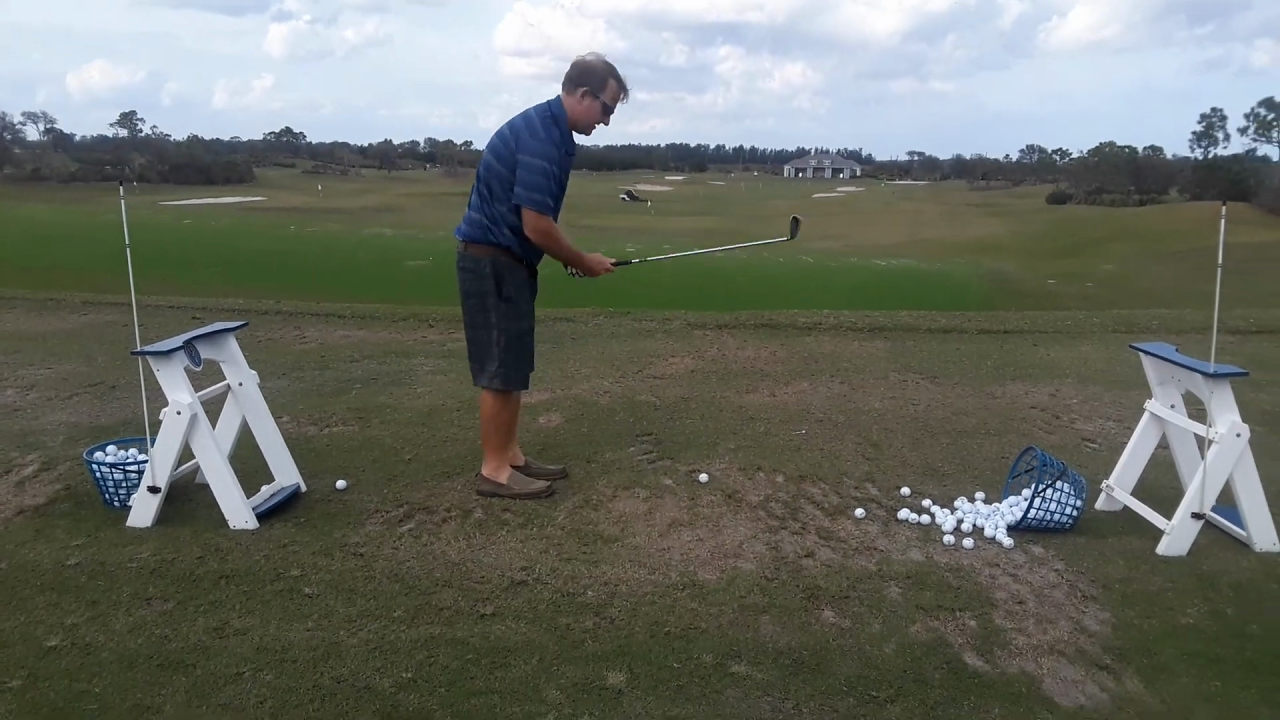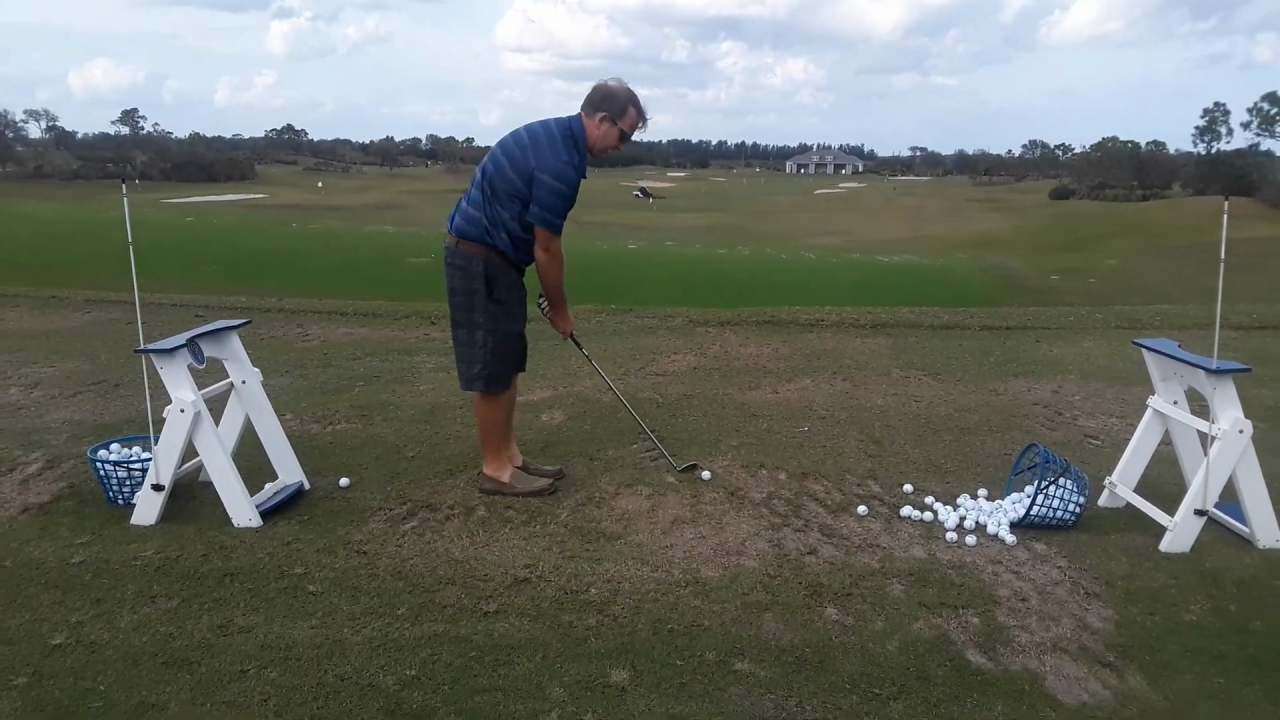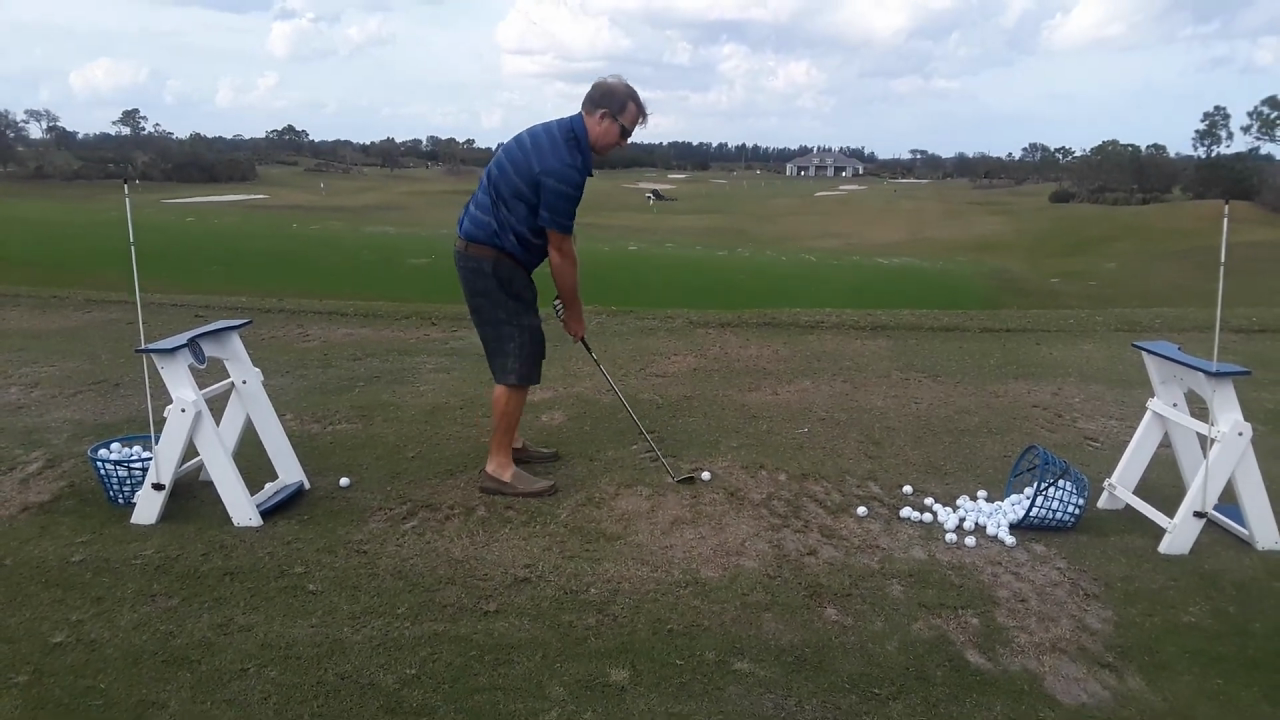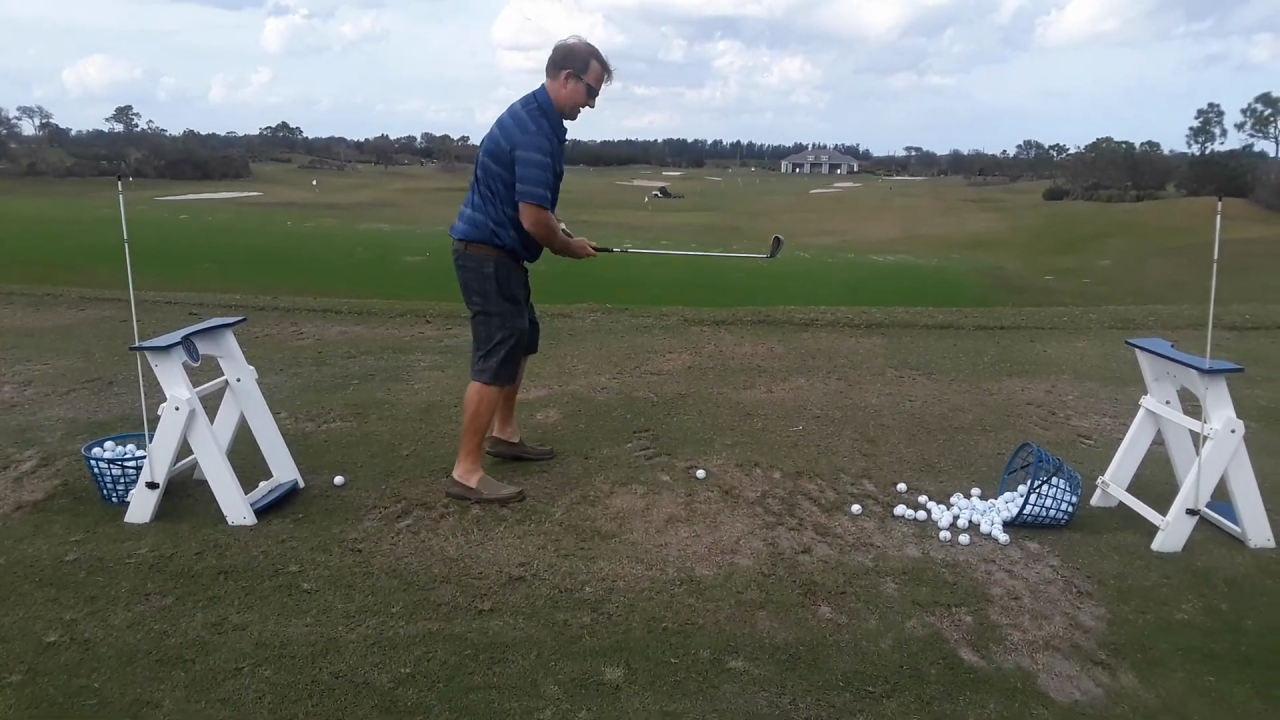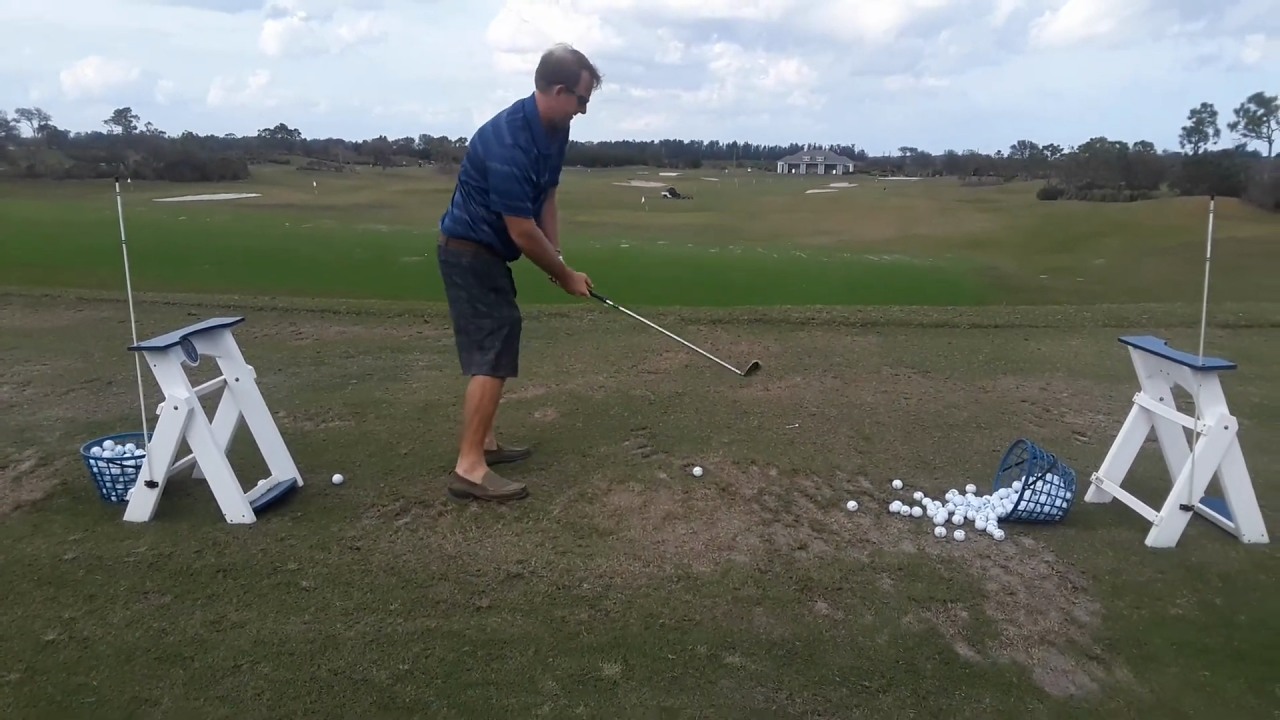
dt=0.5s
person 1, frame 1
left shoulder: (548, 128)
right shoulder: (542, 138)
right elbow: (537, 226)
left wrist: (572, 258)
right wrist: (584, 263)
left hip: (504, 261)
right hip: (492, 262)
left knee: (512, 365)
right knee: (501, 368)
left ankle: (510, 455)
right ankle: (493, 470)
person 1, frame 2
left shoulder: (554, 135)
right shoulder: (560, 160)
right elbow: (547, 249)
right wrist: (560, 310)
left hip: (490, 255)
right hip: (481, 259)
left knee: (507, 363)
right knee: (492, 367)
left ankle: (508, 454)
right ankle: (495, 469)
person 1, frame 3
left shoulder: (564, 140)
right shoulder: (562, 161)
left elbow: (559, 233)
right elbow: (560, 250)
left wrist: (568, 301)
right wrist: (573, 311)
left hip: (500, 254)
right hip: (490, 258)
left knee: (522, 355)
right knee: (518, 361)
left ankle: (510, 442)
right ankle: (499, 467)
person 1, frame 4
left shoulder: (539, 117)
right shoulder: (533, 131)
right elbow: (533, 219)
left wrist: (562, 235)
right wrist: (571, 247)
left hip: (494, 251)
right hip: (488, 255)
left knee: (519, 342)
right knee: (496, 359)
left ankle: (504, 433)
right ankle: (465, 471)
person 1, frame 5
left shoulder: (552, 130)
right shoulder: (509, 144)
left elbow: (547, 197)
right elbow: (521, 232)
left wrist: (557, 257)
right wrist: (565, 276)
left hip: (484, 251)
right hip: (469, 252)
left knee: (496, 347)
right knee: (491, 353)
left ankle: (483, 441)
right ankle: (469, 468)
